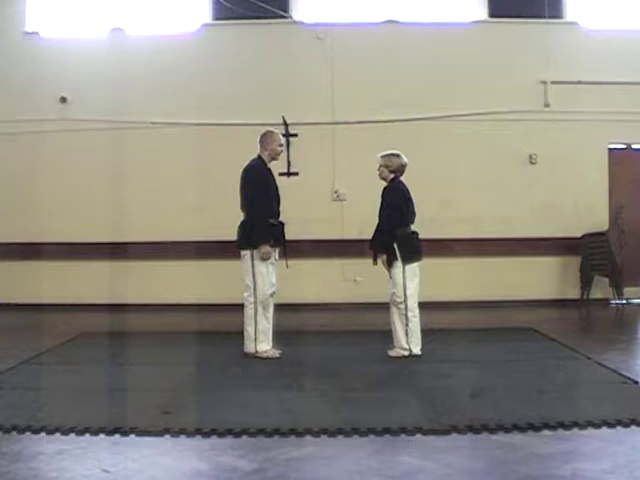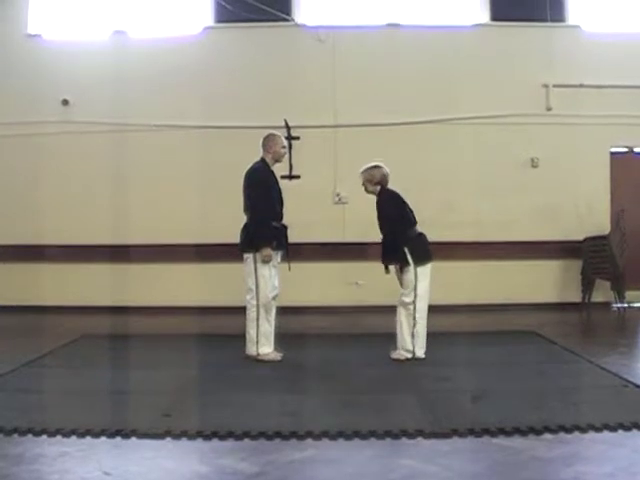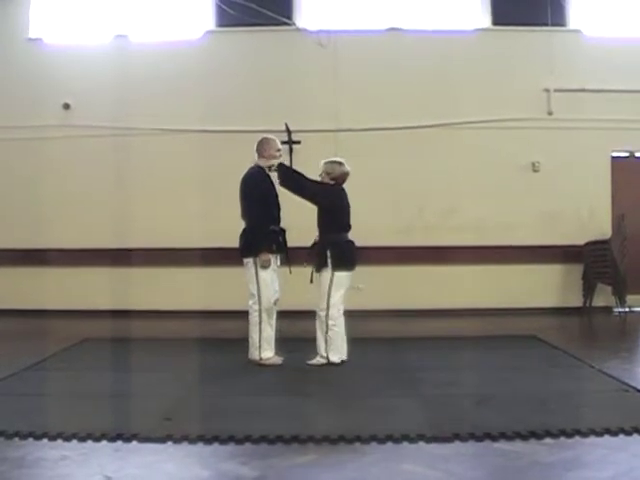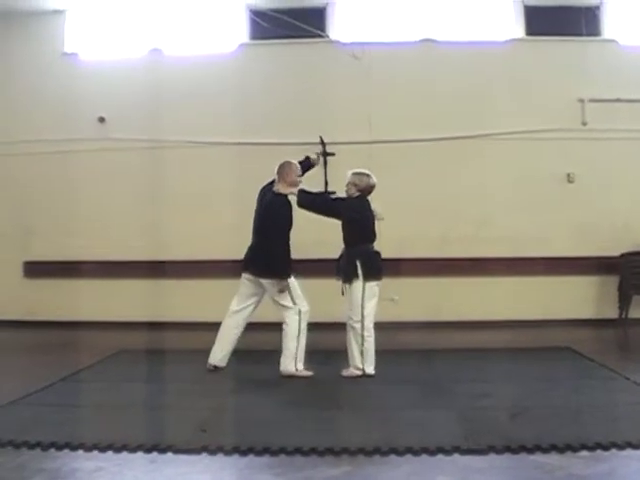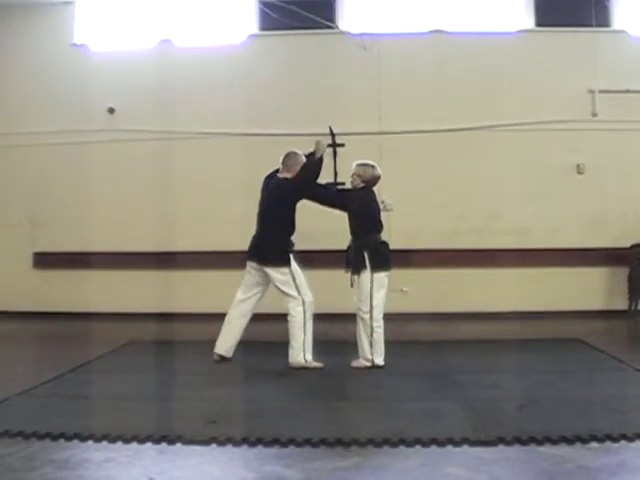
dt=1s
person 1, frame 1
left shoulder: (262, 170)
right shoulder: (255, 170)
right elbow: (254, 210)
right wrist: (263, 243)
left hip: (264, 240)
right hip: (257, 242)
left knee: (266, 292)
right knee: (258, 293)
left ankle: (262, 342)
right ankle: (256, 345)
person 1, frame 2
left shoulder: (265, 172)
right shoulder: (258, 172)
right elbow: (256, 212)
right wrist: (264, 245)
left hip: (267, 242)
right hip: (259, 244)
left knee: (268, 295)
right knee: (260, 296)
left ankle: (264, 345)
right ankle: (258, 348)
person 1, frame 3
left shoulder: (262, 177)
right shoulder: (254, 178)
right elbow: (254, 218)
right wrist: (262, 250)
left hip: (267, 246)
right hip: (259, 248)
left knee: (269, 300)
right knee: (262, 300)
left ankle: (266, 350)
right ankle: (260, 353)
person 1, frame 4
left shoulder: (268, 190)
right shoulder: (281, 204)
left elbow: (290, 169)
right elbow: (281, 243)
left wrist: (308, 163)
right wrist: (284, 275)
left hip: (253, 263)
right hip: (270, 266)
left knee: (238, 310)
right knee: (297, 310)
left ankle: (216, 359)
right ankle: (291, 365)
person 1, frame 5
left shoulder: (271, 180)
right shoulder: (287, 187)
right elbow: (307, 178)
left wrist: (311, 158)
right wrist: (318, 155)
left hip: (258, 251)
right hip: (278, 255)
left knee: (244, 301)
right knee: (302, 301)
left ankle: (222, 350)
right ankle: (300, 357)
person 2, frame 1
left shoulder: (393, 190)
right shoulder: (399, 188)
left elbow: (388, 223)
left wrist: (382, 250)
right wrist: (385, 249)
left hip: (401, 252)
right hip: (404, 249)
left knee: (404, 299)
right knee: (399, 299)
left ankle: (410, 347)
right ankle: (405, 345)
person 2, frame 2
left shoulder: (386, 199)
right shoulder: (388, 197)
left elbow: (392, 233)
left wrist: (392, 261)
right wrist: (394, 260)
left hip: (412, 255)
right hip: (413, 253)
left knee: (412, 302)
right knee: (408, 302)
left ankle: (414, 349)
right ankle: (407, 347)
person 2, frame 3
left shoulder: (333, 194)
right shoulder: (334, 194)
left elbow: (303, 186)
right elbow: (307, 185)
left wrist: (278, 167)
right wrist: (279, 170)
left hip: (335, 257)
right hip: (338, 254)
left knee: (328, 308)
right knee: (332, 308)
left ankle: (330, 355)
right ankle: (335, 352)
person 2, frame 4
left shoulder: (357, 206)
right shoulder: (357, 206)
left elbow: (327, 204)
right elbow: (330, 203)
left wrist: (296, 193)
right wrist: (299, 192)
left hip: (363, 267)
right hip: (359, 266)
left knee: (361, 319)
right knee: (355, 319)
left ankle: (364, 366)
right ankle: (359, 365)
person 2, frame 5
left shoulder: (360, 198)
right shoulder: (362, 197)
left elbow: (328, 195)
right elbow: (332, 195)
left hip: (371, 259)
right hip: (369, 257)
left knee: (370, 311)
right knee: (366, 310)
left ankle: (374, 358)
right ankle: (369, 356)
